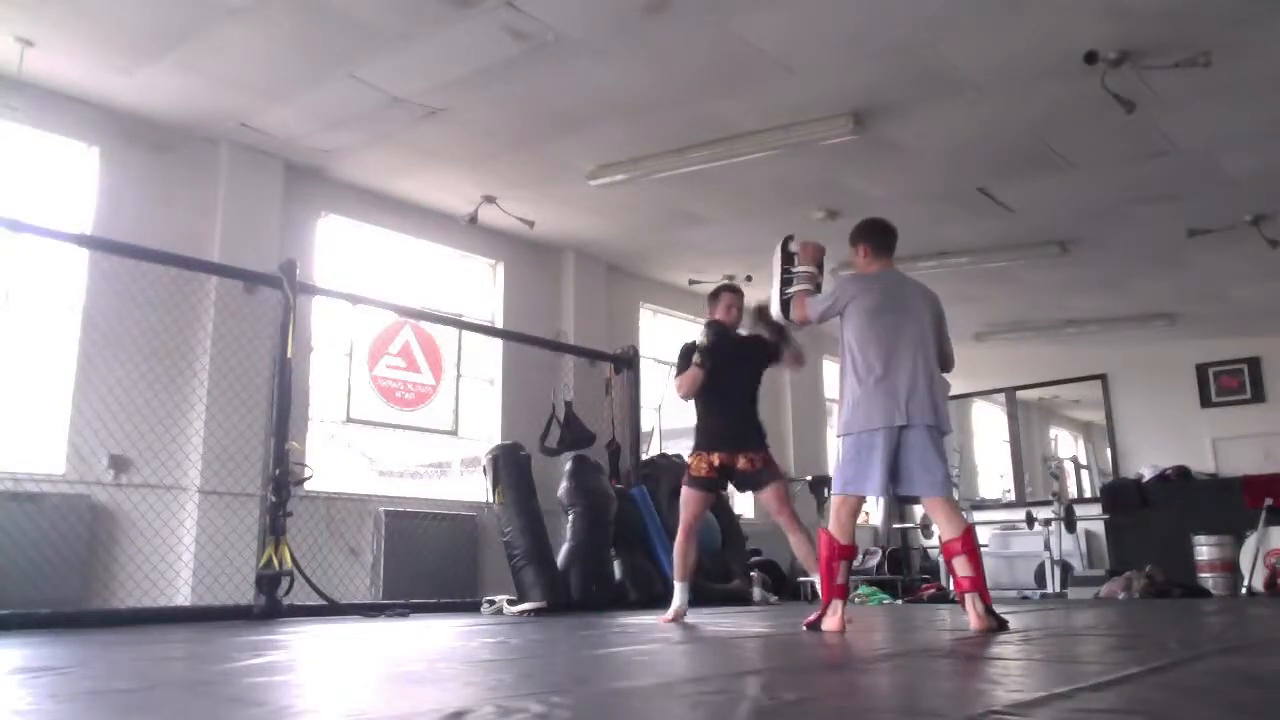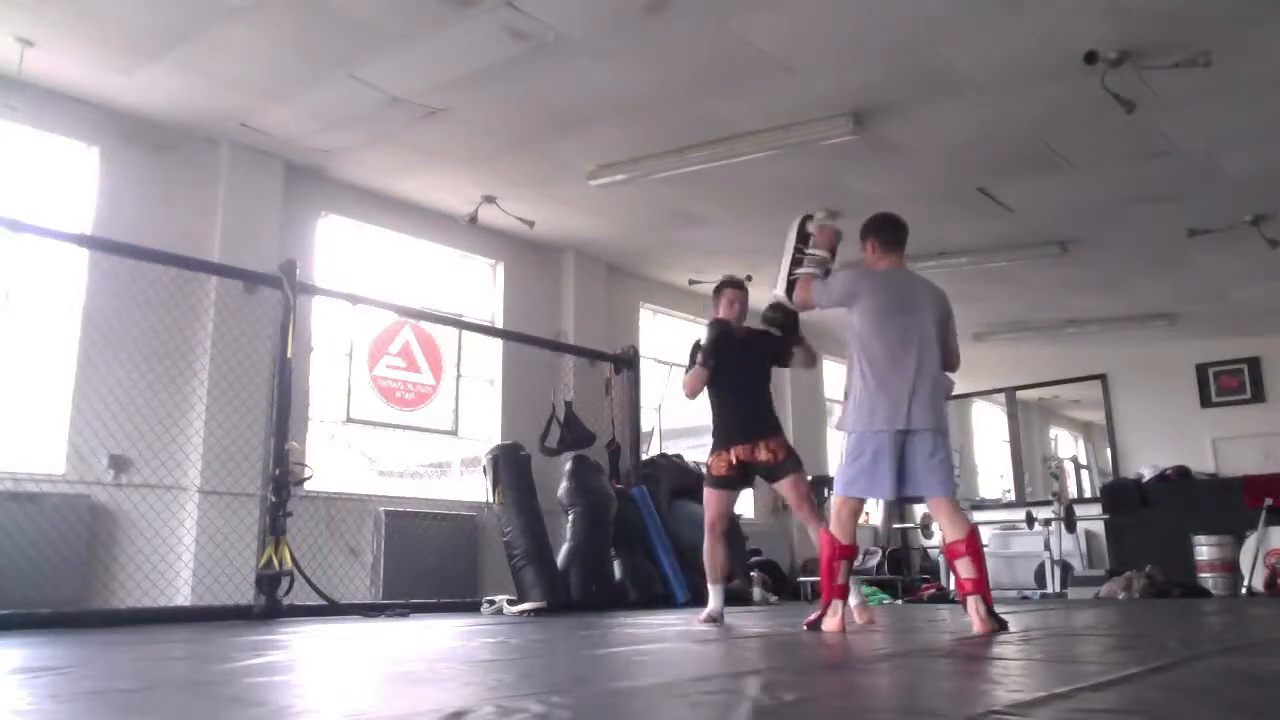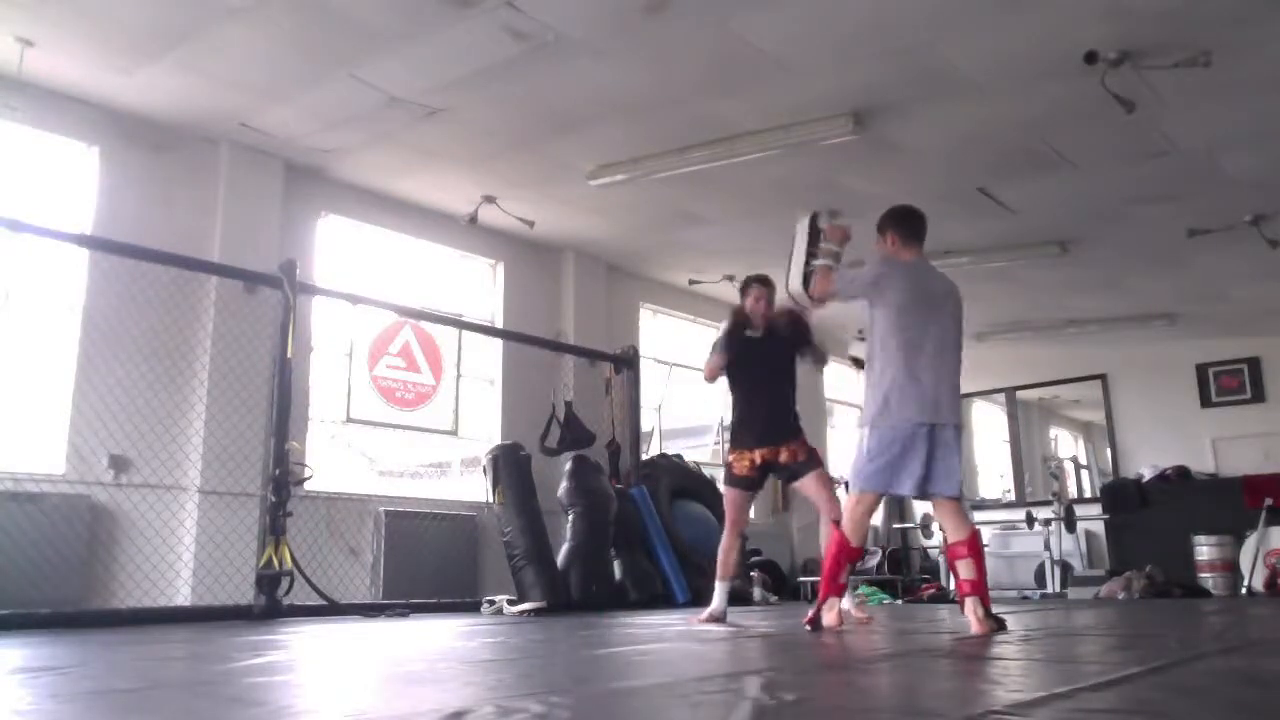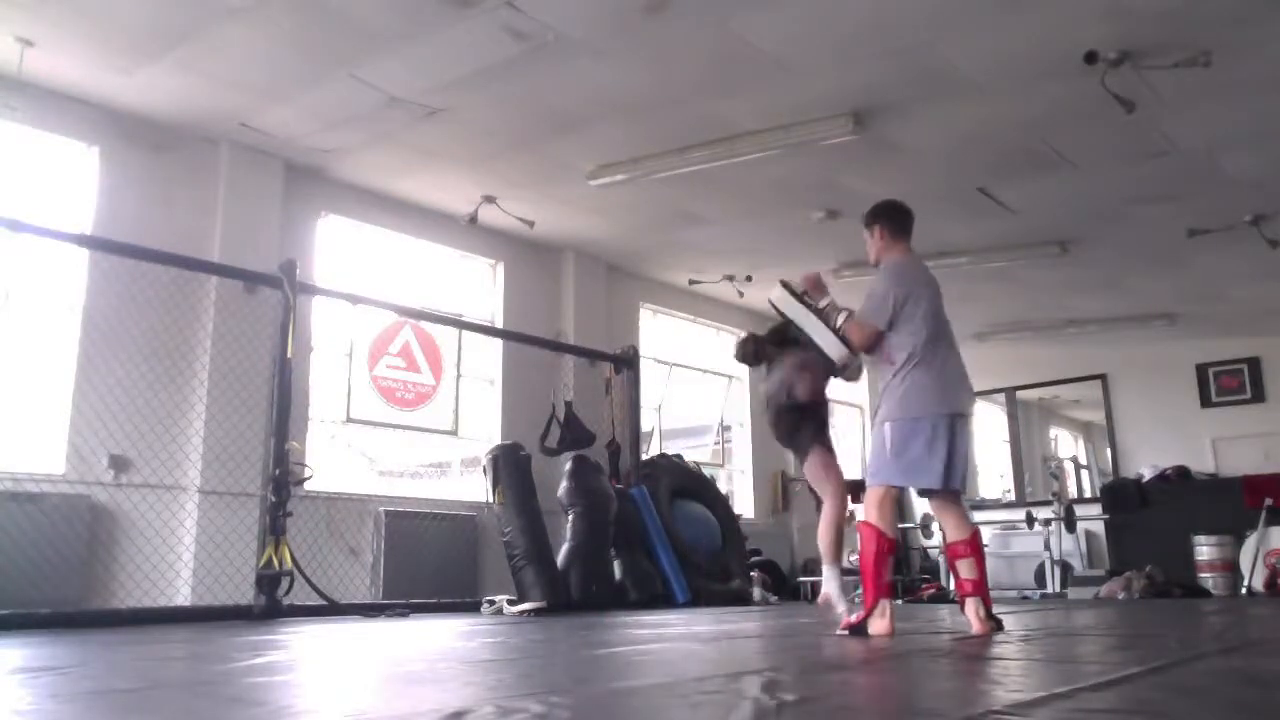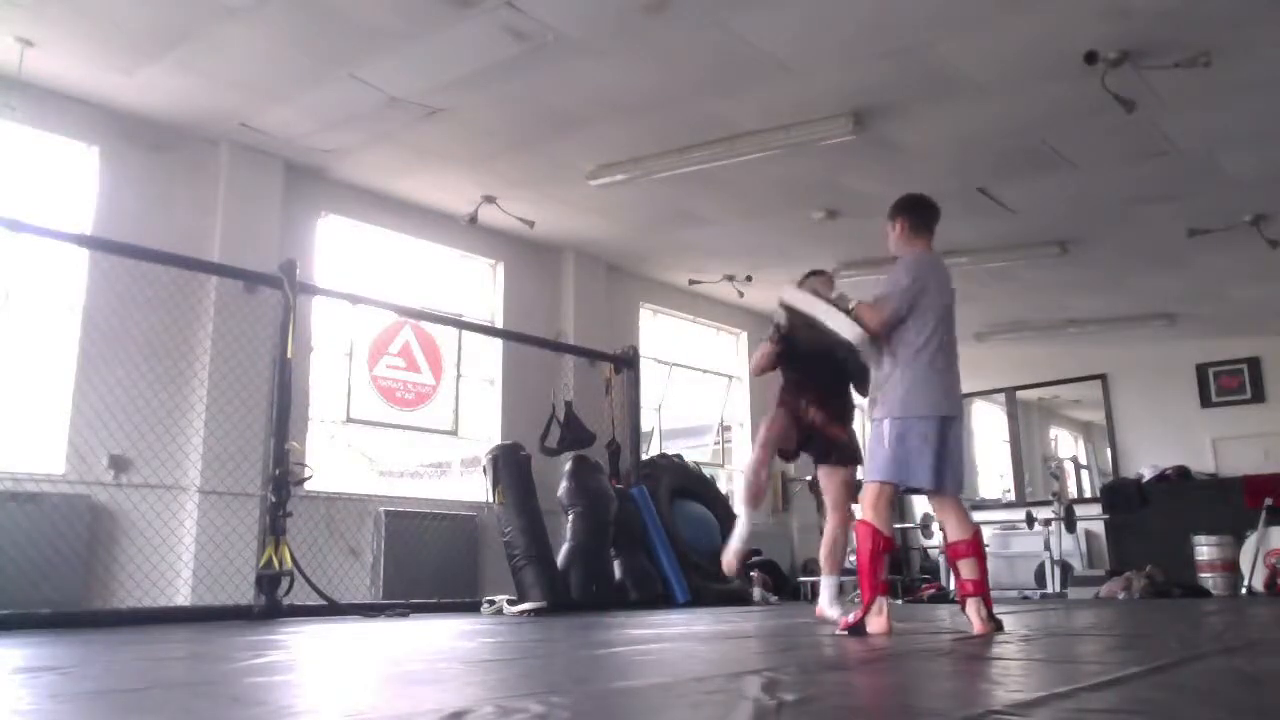
dt=0.3s
person 1, frame 1
left shoulder: (852, 287)
right shoulder: (925, 296)
left elbow: (799, 313)
right elbow: (946, 363)
left wrist: (805, 266)
left hip: (868, 417)
right hip: (922, 415)
left knee: (843, 508)
right knee: (942, 505)
left ankle: (833, 609)
right ankle: (977, 605)
person 1, frame 2
left shoulder: (858, 280)
right shoulder: (934, 294)
left elbow: (800, 297)
right elbow: (951, 362)
left wrist: (820, 251)
left hip: (872, 418)
right hip: (925, 417)
left knee: (844, 509)
right knee: (946, 508)
left ankle: (833, 609)
right ankle: (979, 606)
person 1, frame 3
left shoulder: (885, 270)
right shoulder: (947, 287)
left elbow: (817, 290)
left wrist: (830, 246)
left hip: (895, 411)
right hip: (941, 411)
left knee: (859, 504)
right knee: (949, 507)
left ankle: (828, 606)
right ankle: (977, 608)
person 1, frame 4
left shoulder: (892, 275)
right shoulder: (921, 275)
left elbow: (859, 339)
left wrist: (822, 299)
left hip: (909, 406)
right hip: (944, 404)
left knee: (880, 500)
right knee: (948, 504)
left ankle: (877, 611)
right ankle: (978, 607)
person 1, frame 5
left shoulder: (912, 266)
right shoulder: (937, 272)
left elbow: (874, 320)
left wrist: (843, 306)
right wrist: (861, 311)
left hip: (906, 402)
right hip: (941, 403)
left knee: (876, 498)
right knee: (947, 502)
left ankle: (874, 607)
right ankle: (979, 608)
person 2, frame 1
left shoulder: (753, 345)
right shoulder: (692, 350)
left elbow: (795, 360)
right elbow: (684, 391)
left wrist: (779, 333)
right wrist: (704, 350)
left hip: (750, 448)
right hip: (708, 449)
left knee: (787, 517)
right knee: (687, 525)
right ankle: (679, 601)
person 2, frame 2
left shoulder: (763, 339)
right shoulder: (706, 346)
left elbow: (808, 362)
right elbow: (689, 391)
left wrist: (791, 333)
right wrist: (708, 349)
left hip: (768, 441)
right hip: (726, 446)
left knee: (808, 512)
right knee: (713, 526)
right ankle: (715, 605)
person 2, frame 3
left shoulder: (788, 335)
right shoulder: (731, 342)
left elbow: (818, 358)
right elbow: (709, 374)
left wrist: (800, 329)
right wrist: (728, 335)
left hip: (789, 441)
right hip: (747, 446)
left knee: (830, 507)
right knee: (733, 526)
right ankle: (718, 604)
person 2, frame 4
left shoulder: (821, 346)
right shoulder: (785, 339)
left elbow: (849, 372)
right elbow: (755, 353)
right wrist: (751, 346)
left hip: (811, 418)
right hip: (789, 409)
left knee: (836, 497)
left ankle: (833, 590)
person 2, frame 5
right shoulder: (791, 332)
left elbow: (864, 385)
right elbow: (756, 368)
left wrist: (855, 364)
right wrist: (782, 329)
left hip: (836, 424)
right hip: (796, 413)
left knee: (840, 510)
right knee: (771, 432)
left ankle: (827, 599)
right ankle: (742, 530)
